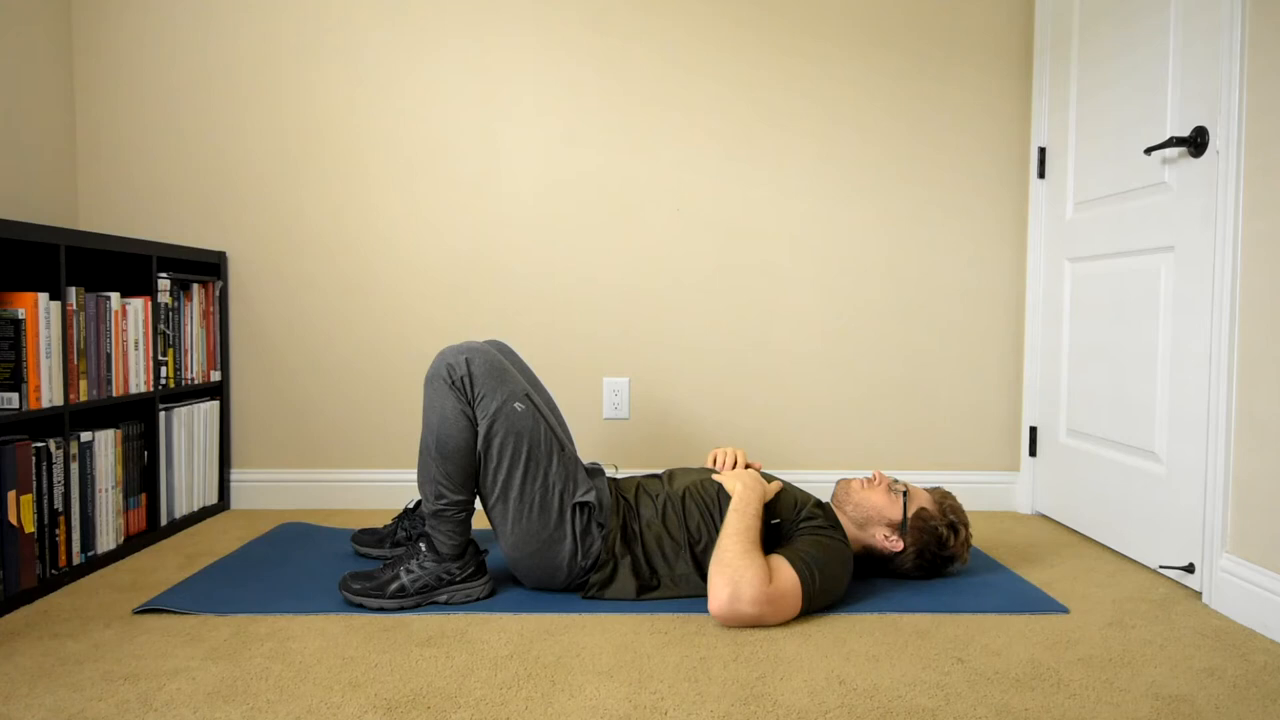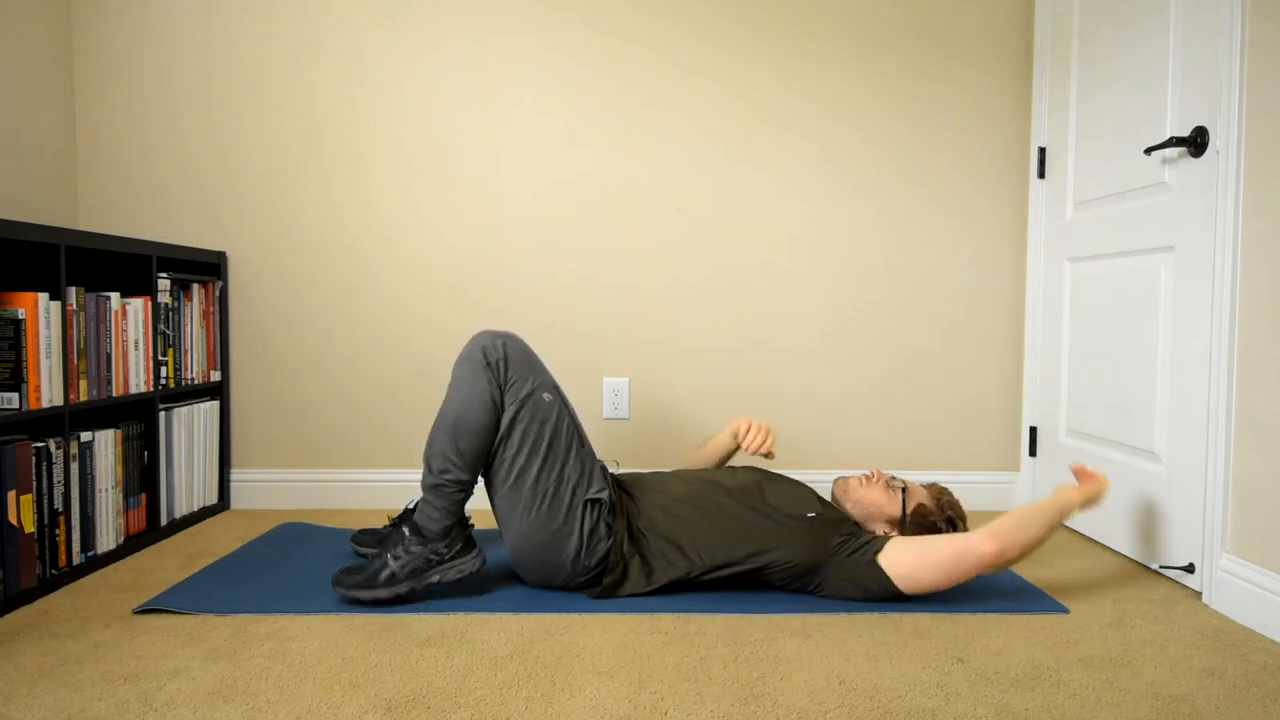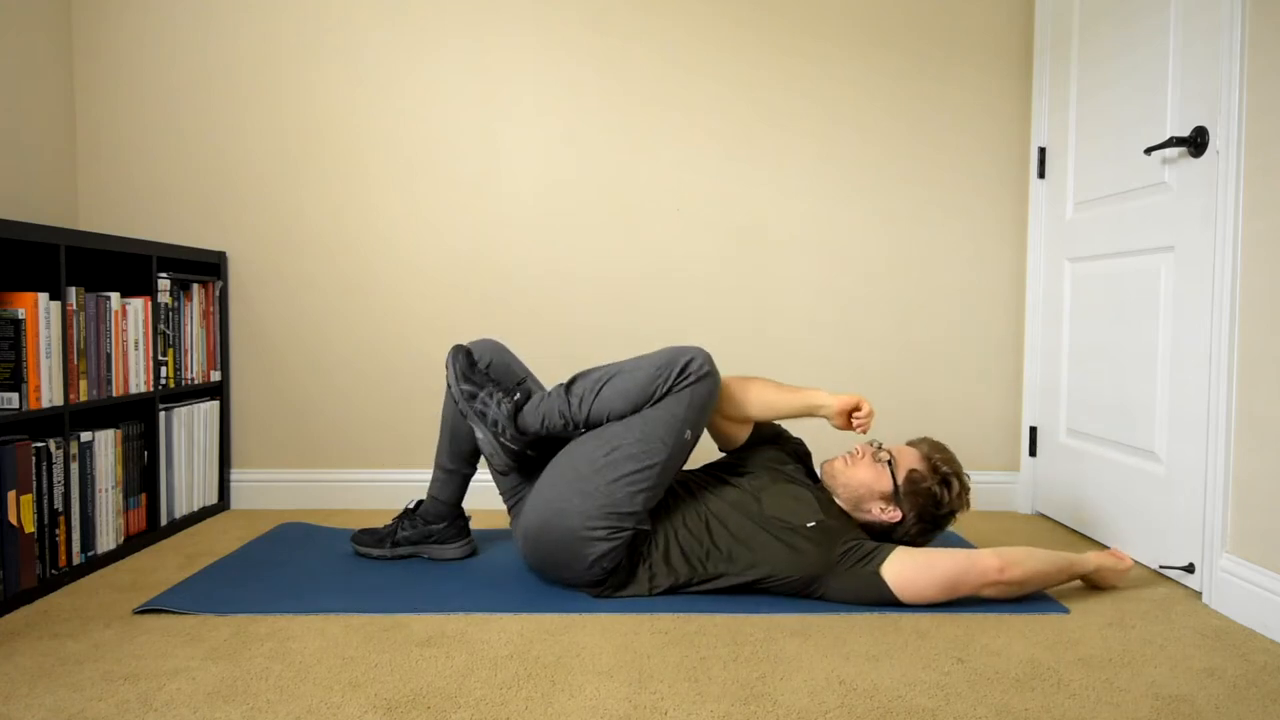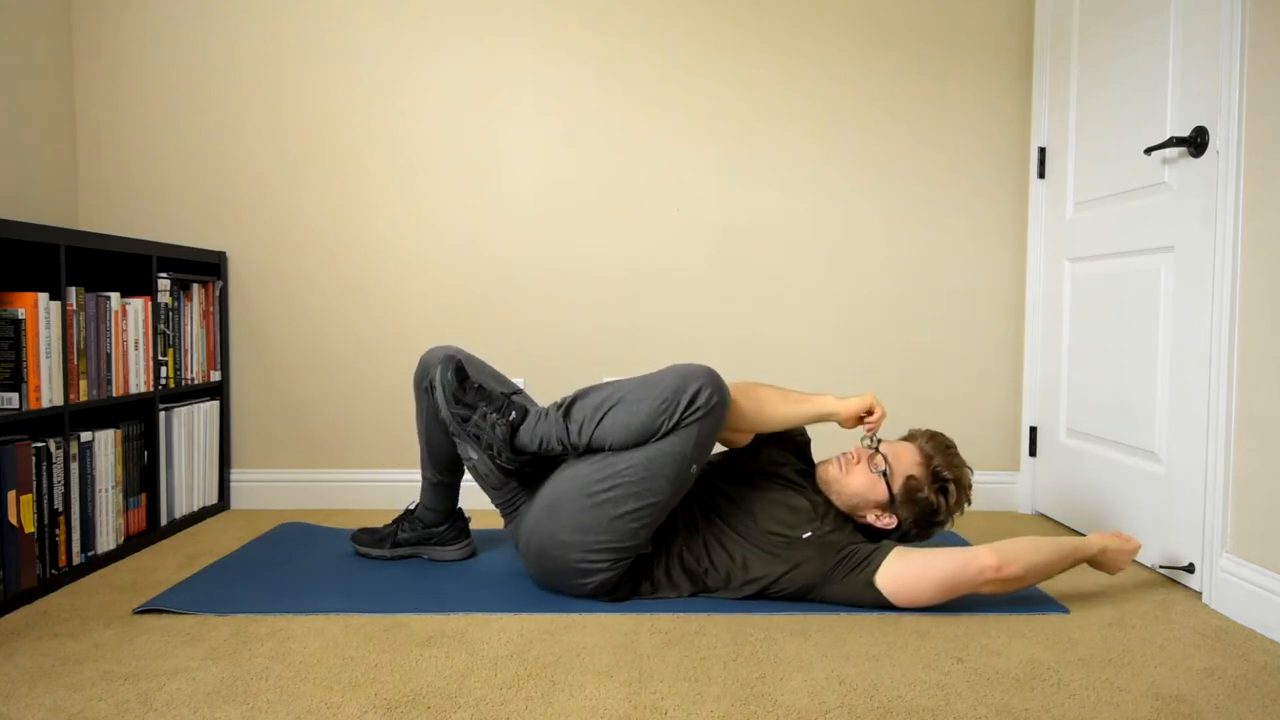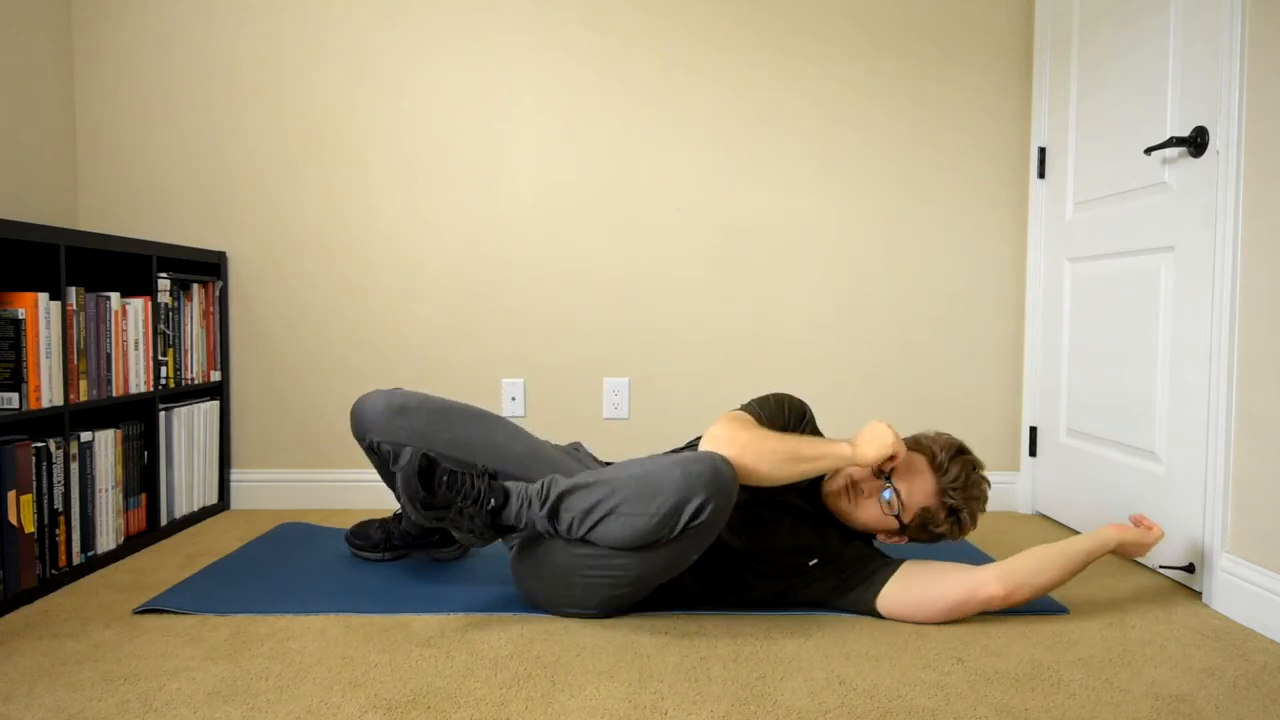
dt=1s
person 1, frame 1
left shoulder: (826, 557)
right shoulder: (808, 514)
left elbow: (731, 601)
left wrist: (748, 497)
right wrist: (734, 464)
left hip: (574, 541)
right hip: (599, 503)
left knee: (463, 368)
right knee: (486, 359)
left ankle: (445, 562)
right ankle: (428, 524)
person 1, frame 2
left shoulder: (842, 553)
right shoulder: (793, 501)
left elbow: (977, 549)
right elbow: (691, 473)
right wrist: (733, 434)
left hip: (578, 542)
right hip: (607, 504)
left knee: (495, 353)
right knee: (490, 368)
left ankle: (434, 541)
right ankle: (439, 526)
person 1, frame 3
left shoulder: (843, 555)
right shoulder: (788, 463)
left elbow: (991, 570)
right elbow: (723, 403)
right wrist: (822, 402)
left hip: (580, 541)
right hip: (554, 509)
left knee: (690, 366)
right knee: (481, 355)
left ankle: (519, 419)
right ankle: (438, 523)
person 1, frame 4
left shoulder: (842, 555)
right shoulder: (785, 452)
left elbow: (985, 567)
right elbow: (730, 407)
right wrist: (833, 405)
left hip: (575, 553)
right hip: (550, 503)
left knee: (693, 387)
right knee: (441, 366)
left ankle: (514, 433)
right ankle: (436, 525)
person 1, frame 5
left shoulder: (846, 565)
right shoulder: (789, 419)
left elbow: (993, 584)
right elbow: (721, 443)
right wrist: (849, 450)
left hip: (572, 577)
right hip: (575, 486)
left knee: (701, 483)
right knee: (379, 415)
left ankle: (493, 510)
right ankle: (430, 528)
